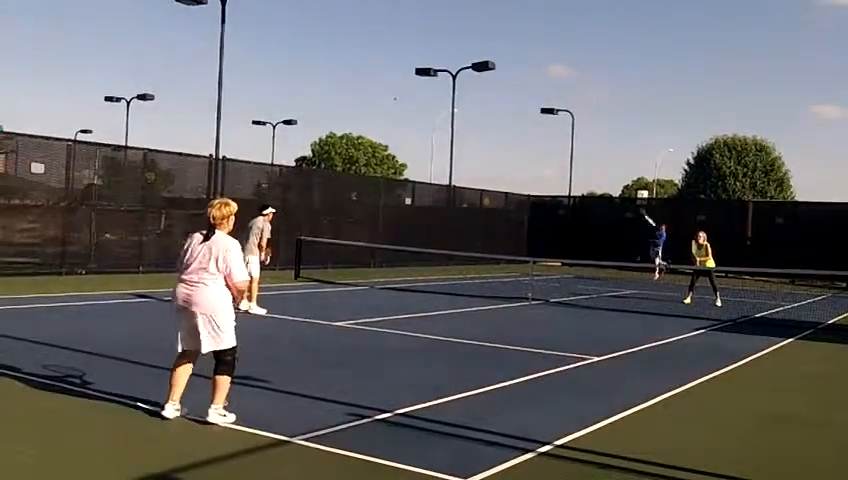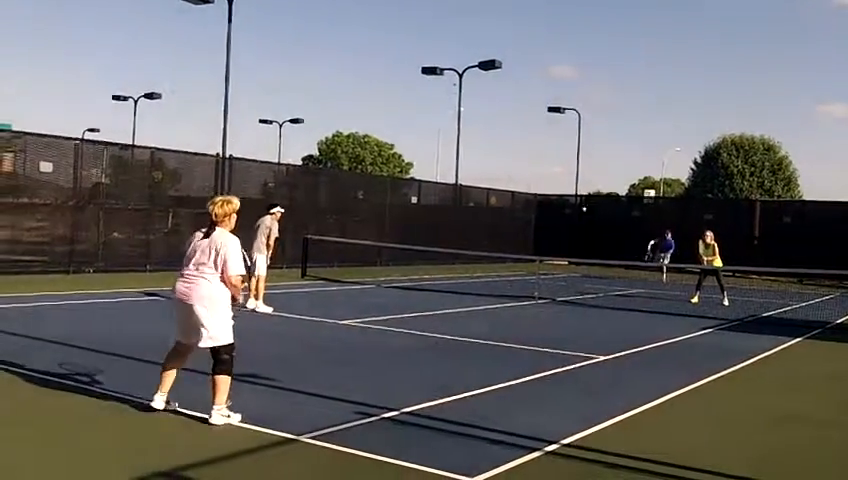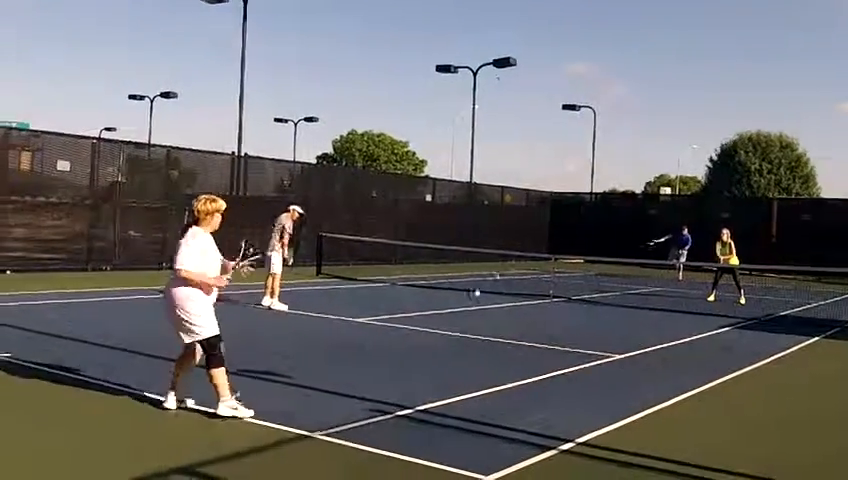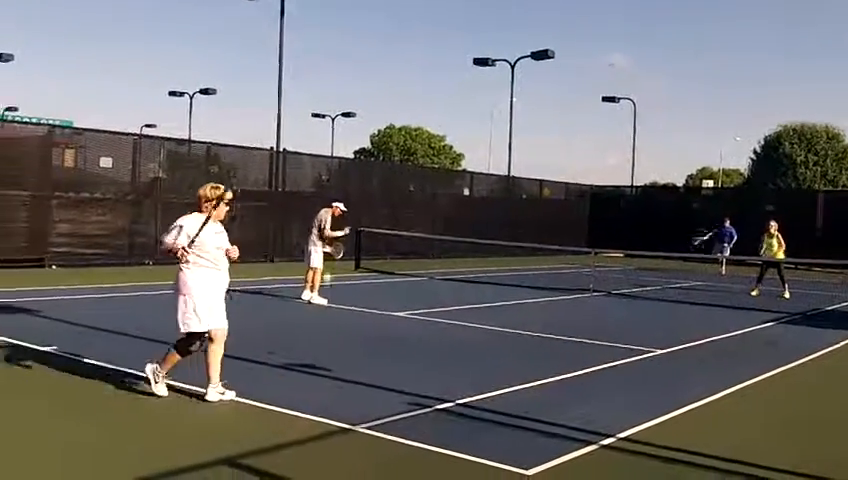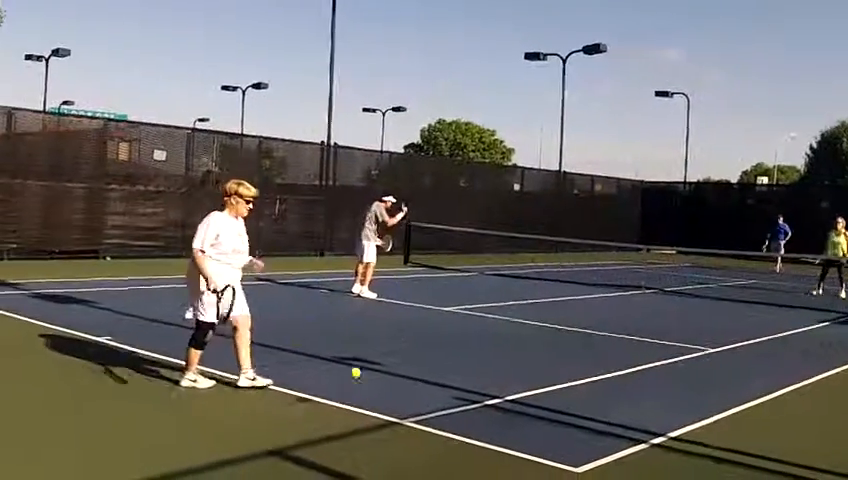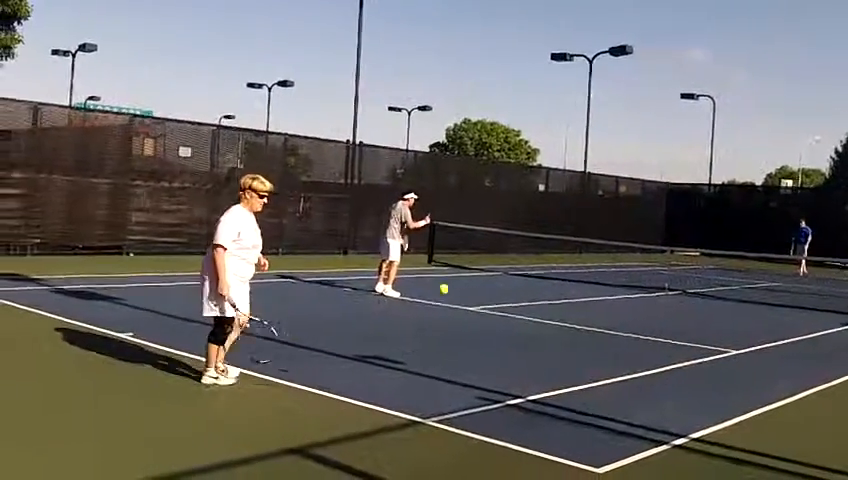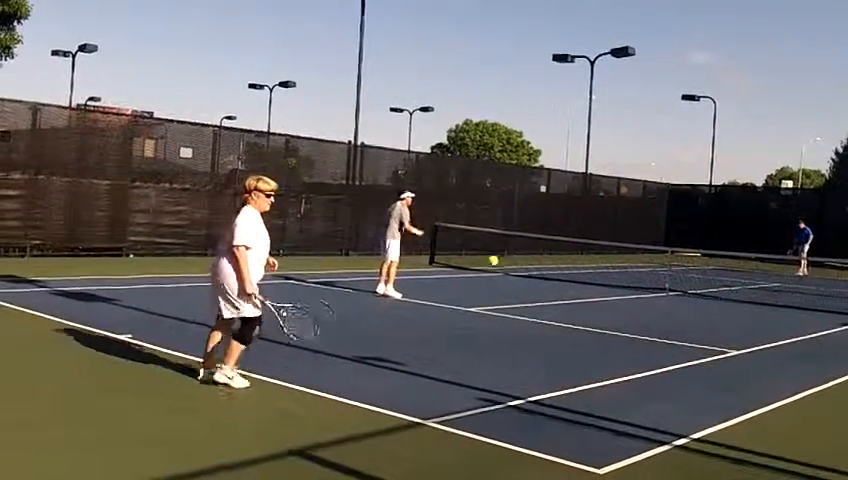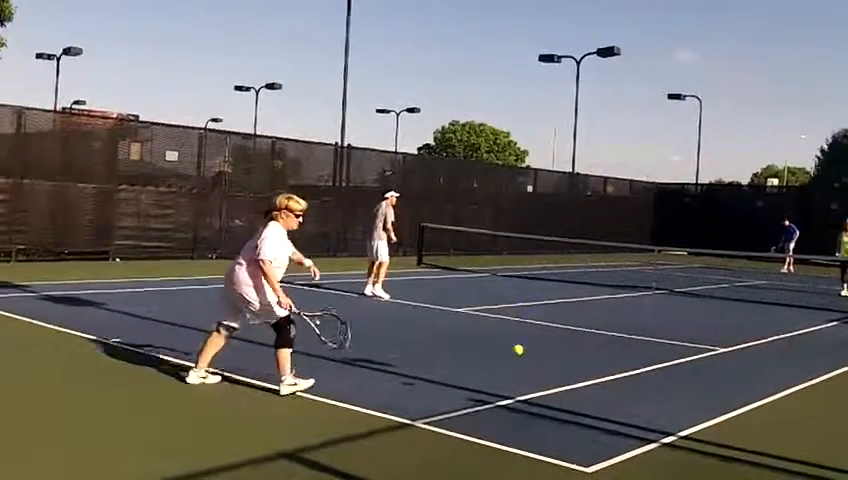
dt=0.3s
person 1, frame 1
left shoulder: (192, 239)
right shoulder: (230, 245)
left elbow: (182, 269)
right elbow: (239, 285)
right wrist: (235, 295)
left hip: (185, 299)
right hip: (212, 304)
left knee: (188, 352)
right knee: (226, 356)
left ankle: (172, 405)
right ankle: (217, 410)
person 1, frame 2
left shoulder: (197, 237)
right shoulder: (230, 241)
right elbow: (234, 279)
right wrist: (238, 293)
left hip: (185, 295)
right hip: (210, 301)
left knee: (182, 346)
right knee: (224, 354)
left ankle: (160, 396)
right ankle: (219, 410)
person 1, frame 3
left shoulder: (203, 237)
right shoulder: (193, 239)
left elbow: (217, 263)
right elbow: (182, 271)
left wrist: (231, 266)
right wrist: (210, 281)
left hip: (189, 299)
right hip: (190, 299)
left knee: (194, 348)
right knee: (213, 347)
left ankle: (172, 396)
right ankle: (226, 402)
person 1, frame 4
left shoulder: (219, 227)
right shoulder: (190, 221)
left elbow: (221, 256)
right elbow: (166, 241)
left wrist: (232, 253)
right wrist: (177, 250)
left hip: (214, 292)
right hip: (195, 288)
left knee: (219, 335)
right knee: (196, 338)
left ankle: (215, 388)
right ankle: (157, 371)
person 1, frame 5
left shoulder: (239, 222)
right shoulder: (214, 220)
right elbow: (197, 252)
left wrist: (251, 261)
right wrist: (208, 277)
left hip: (229, 282)
right hip: (208, 282)
left knee: (243, 322)
right knee: (206, 327)
left ankle: (246, 374)
right ankle: (189, 375)
person 1, frame 6
left shoulder: (249, 216)
right shoulder: (234, 216)
right elbow: (219, 248)
left wrist: (258, 257)
right wrist: (222, 282)
left hip: (238, 279)
right hip: (224, 277)
left knee: (240, 321)
right knee: (224, 323)
left ankle: (218, 364)
right ankle: (210, 372)
person 1, frame 7
left shoulder: (253, 216)
right shoulder: (248, 217)
right elbow: (239, 250)
left wrist: (266, 259)
right wrist: (248, 282)
left hip: (232, 276)
right hip: (235, 277)
left knee: (225, 322)
right knee: (252, 322)
left ankle: (208, 369)
right ankle: (226, 370)
person 1, frame 8
left shoulder: (278, 230)
right shoulder: (274, 233)
left elbow: (289, 251)
right elbow: (265, 264)
left wrist: (308, 263)
right wrist: (280, 295)
left hip: (240, 283)
right hip: (250, 285)
left knee: (225, 328)
right knee: (285, 326)
left ankle: (198, 372)
right ankle: (287, 380)
